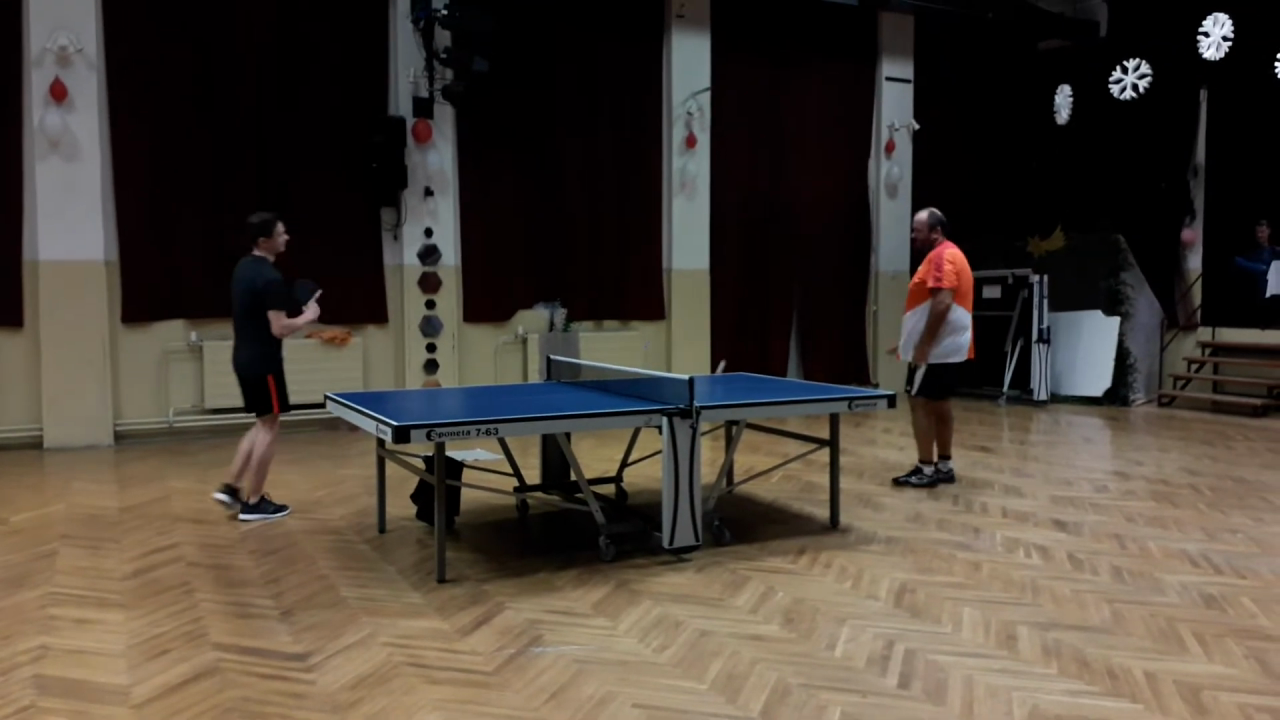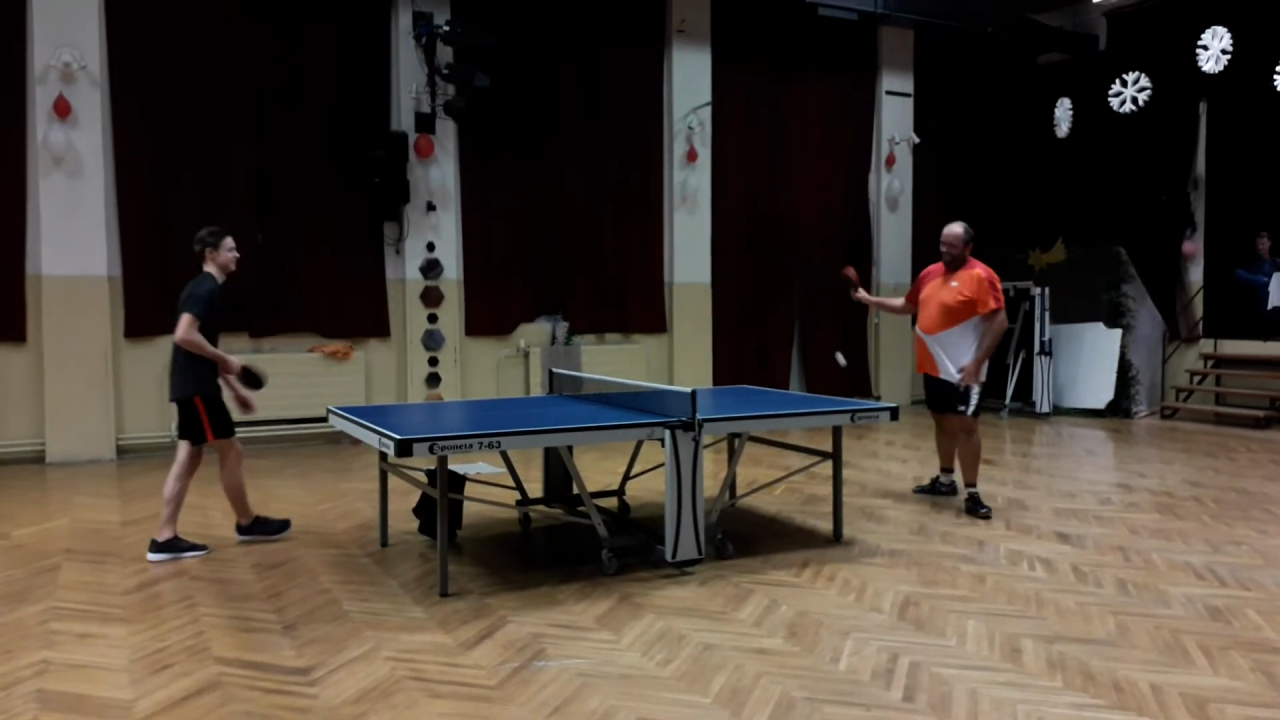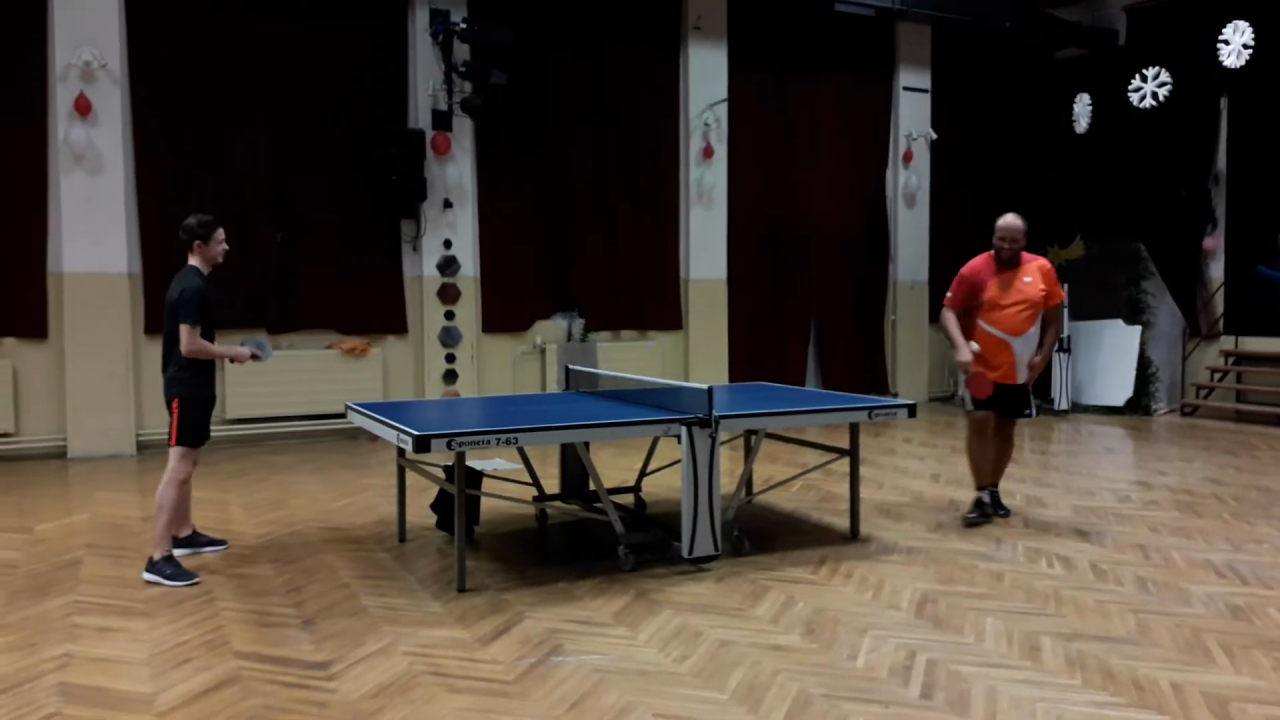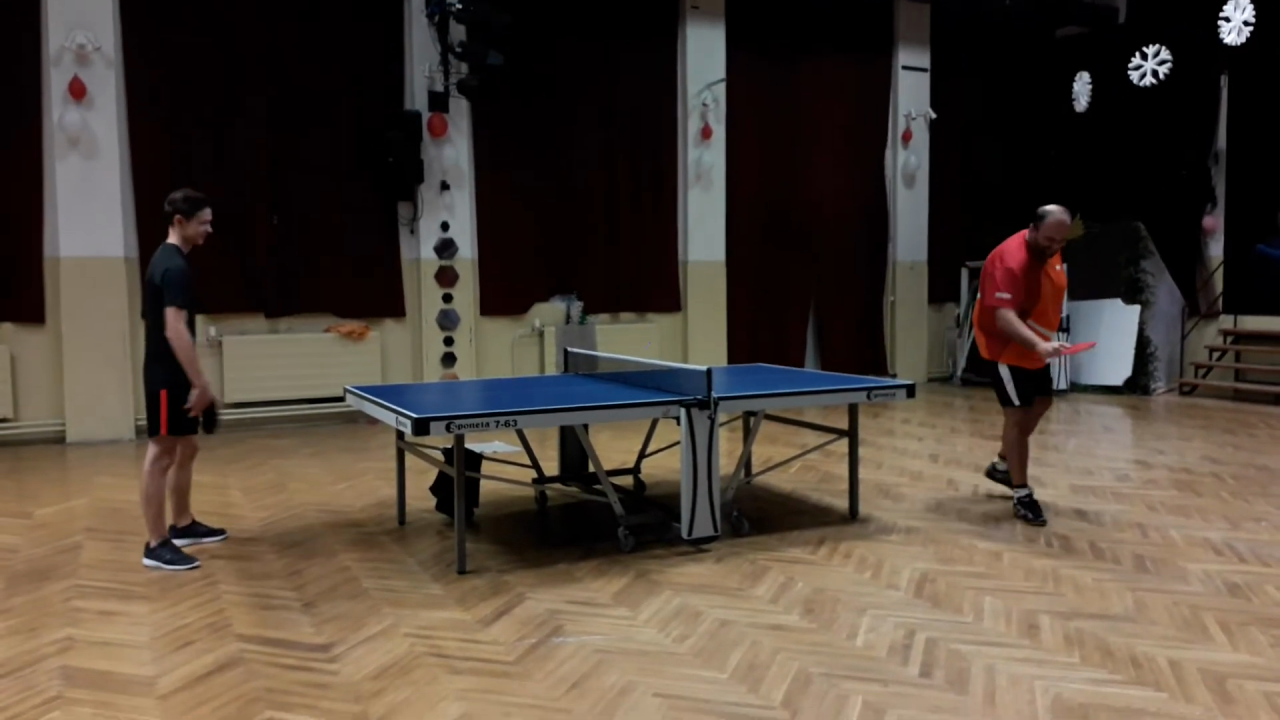
dt=0.5s
person 1, frame 1
left shoulder: (243, 268)
right shoulder: (270, 278)
right elbow: (280, 329)
right wrist: (308, 316)
left hip: (244, 359)
right hip: (263, 362)
left knee: (260, 426)
right knee: (268, 429)
left ankle: (233, 487)
right ankle: (252, 502)
person 1, frame 2
left shoulder: (205, 289)
right shoulder: (206, 288)
right elbow: (184, 336)
left wrist: (235, 388)
right wrist: (225, 360)
left hip: (192, 386)
right hip: (197, 388)
left knee: (187, 459)
right knee: (231, 454)
left ankle: (164, 540)
right ankle: (248, 523)
person 1, frame 3
left shoulder: (191, 282)
right shoulder: (192, 286)
right elbow: (190, 346)
right wrist: (234, 352)
left hip: (193, 387)
right hip: (187, 389)
left knee: (182, 464)
right knee: (179, 469)
left ankle: (184, 534)
right ankle: (159, 557)
person 1, frame 4
left shoulder: (169, 260)
right shoulder: (173, 267)
right elbow: (176, 331)
left wrist: (193, 381)
right wrist: (201, 383)
left hip: (176, 377)
right hip: (169, 379)
left knee: (186, 449)
right knee: (161, 455)
left ankle: (183, 524)
right ankle: (157, 545)
person 2, frame 1
left shoulder: (940, 256)
right shoulder: (950, 254)
left elbow: (943, 303)
left wrist: (923, 345)
right wrist: (925, 341)
left hip: (938, 350)
right hip: (952, 349)
left knee: (921, 404)
right knee: (939, 405)
left ankle: (926, 470)
right ankle: (944, 465)
person 2, frame 2
left shoulder: (981, 277)
right shoulder: (930, 273)
left elbow: (998, 322)
right elbow: (908, 304)
left wrist: (976, 363)
right wrist: (871, 300)
left hip: (964, 369)
right hip: (934, 366)
left knee: (965, 425)
right knee: (943, 421)
left ankle: (972, 494)
right ankle: (945, 480)
person 2, frame 3
left shoulder: (1042, 269)
right shoulder: (974, 270)
left elbow: (1054, 317)
right elbow: (949, 312)
left wrist: (1043, 356)
right wrist: (960, 347)
left hip: (1019, 370)
right hip: (981, 366)
left knee: (1004, 430)
right knee: (980, 424)
left ankle: (992, 492)
right ankle: (980, 497)
person 2, frame 4
left shoulder: (1050, 250)
right shoulder: (1011, 261)
right elbow: (1004, 316)
left wrist: (1041, 344)
right wrist: (1039, 344)
left hip: (1034, 348)
right hip: (1006, 348)
left knee: (1039, 405)
right knee: (1018, 415)
left ankle: (1002, 466)
right ankle: (1021, 495)
